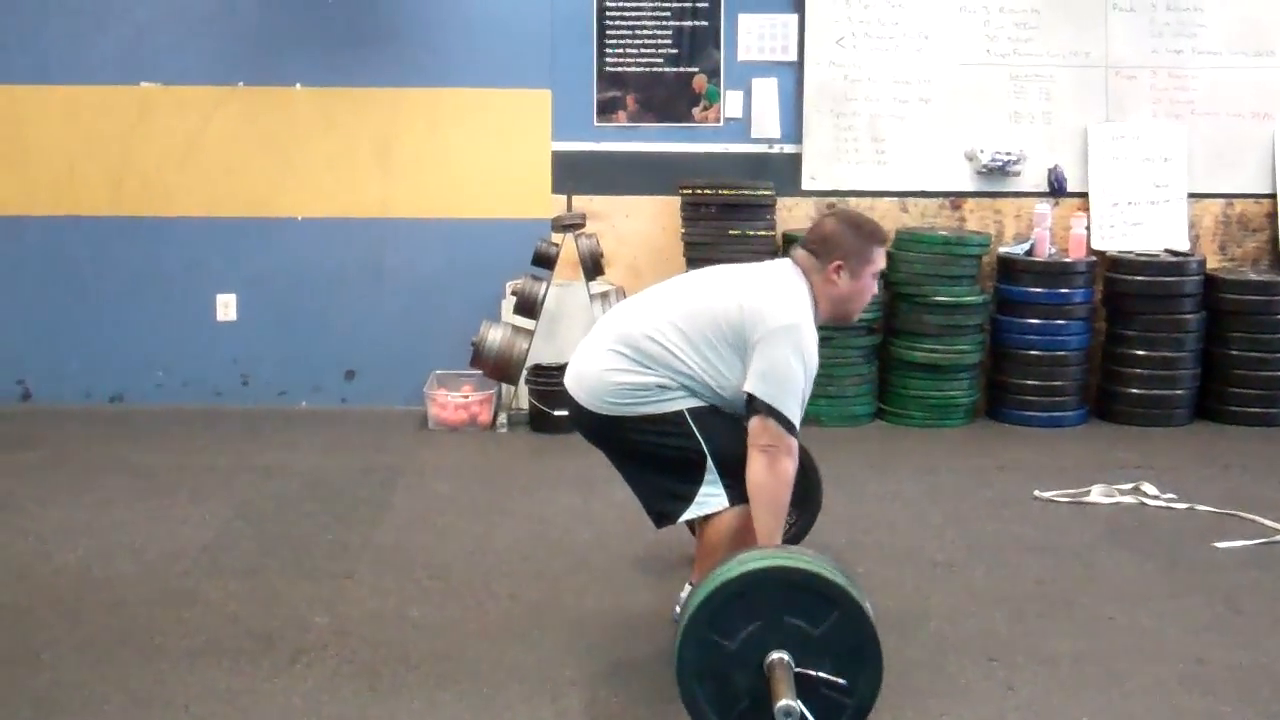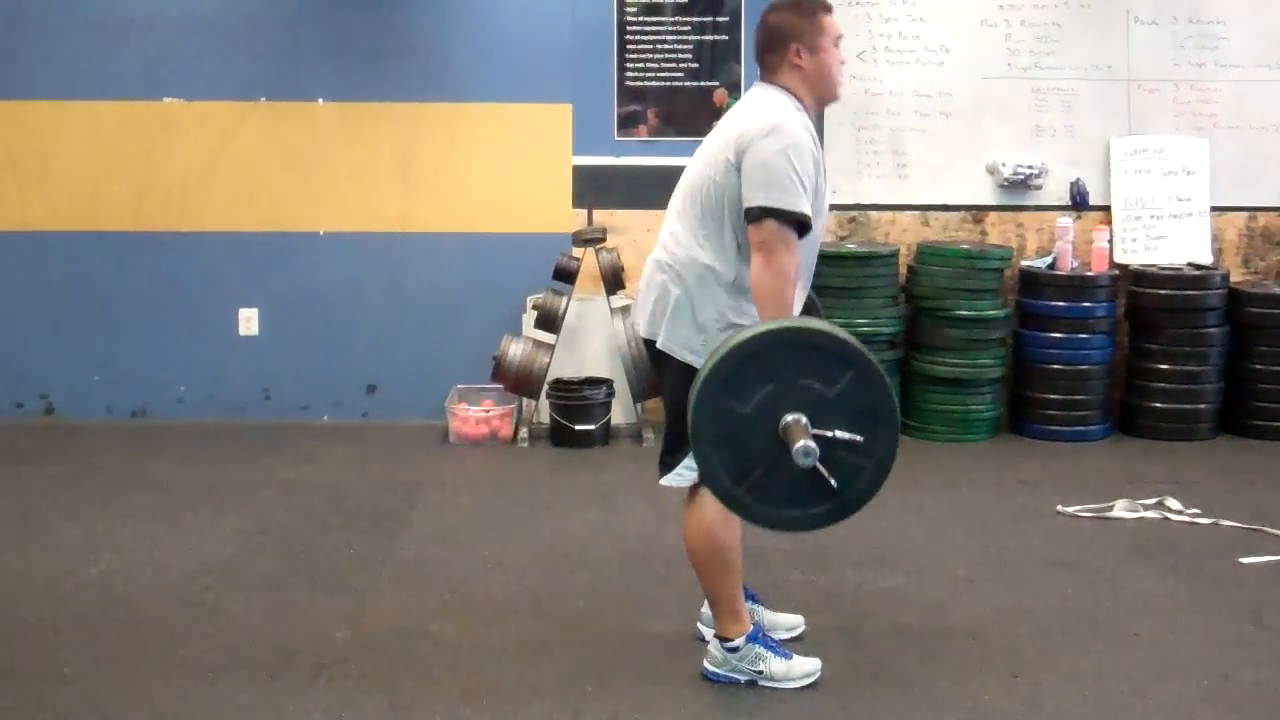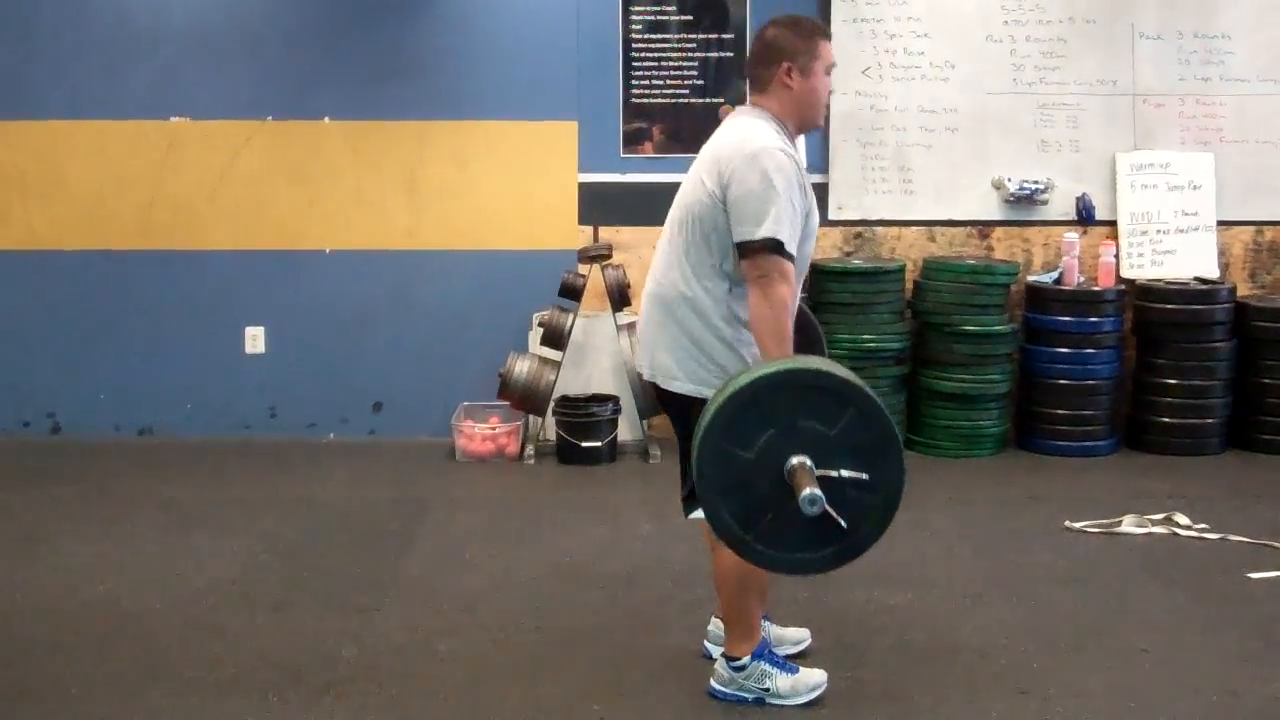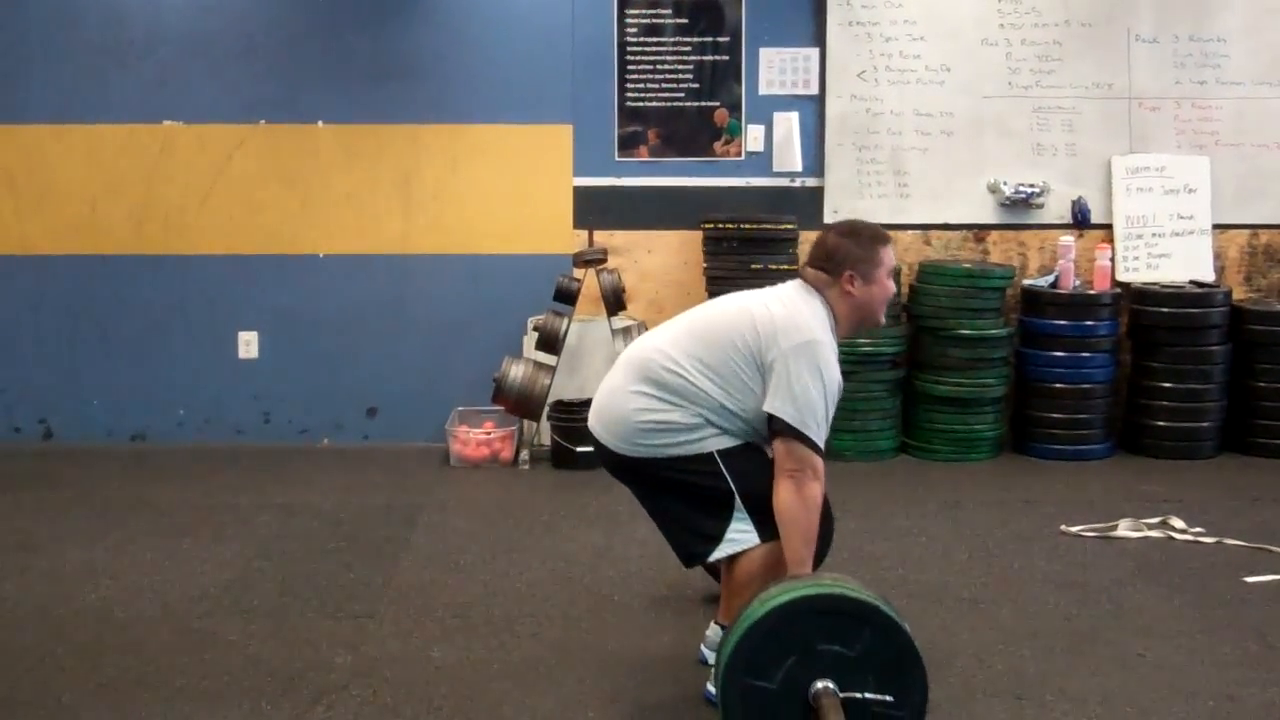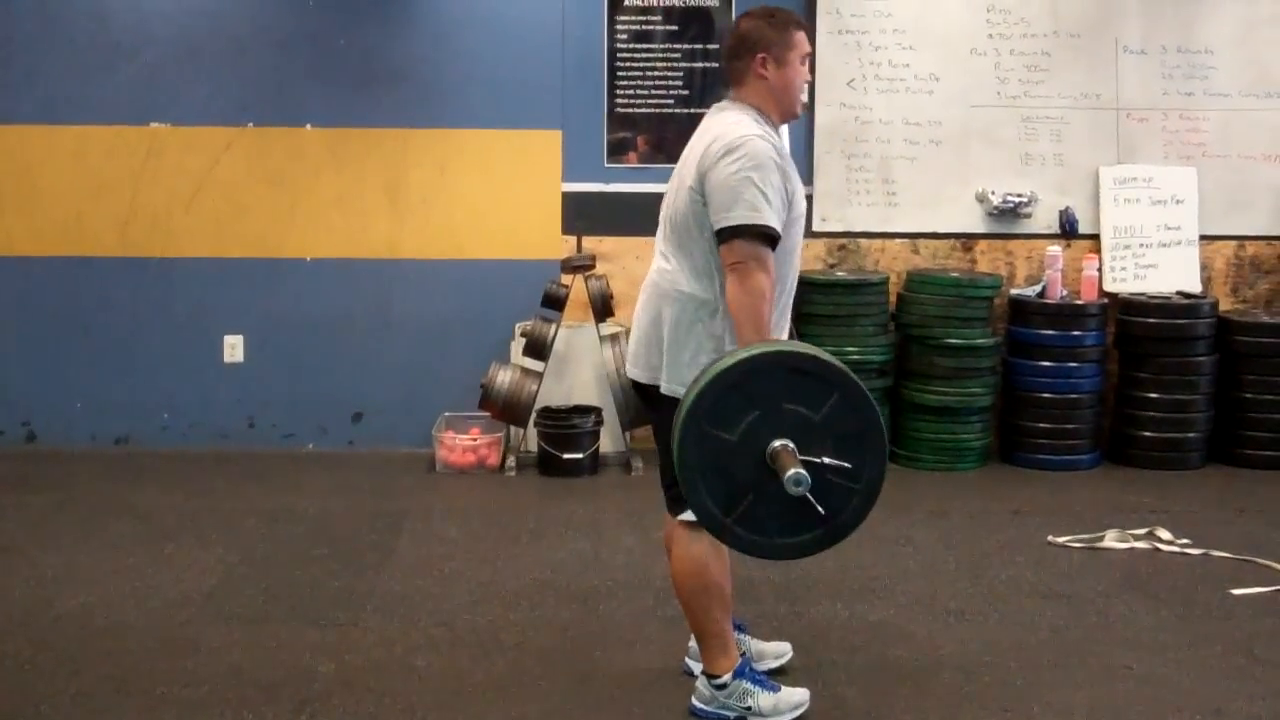
dt=0.7s
person 1, frame 1
left shoulder: (779, 288)
right shoulder: (790, 327)
right elbow: (772, 453)
left hip: (612, 375)
right hip: (623, 393)
left knee: (729, 469)
right knee: (740, 494)
person 1, frame 2
left shoulder: (769, 114)
right shoulder: (783, 130)
right elbow: (773, 251)
left hip: (700, 312)
right hip: (701, 321)
left ankle: (729, 604)
right ankle: (733, 644)
person 1, frame 3
left shoulder: (752, 136)
right shoulder: (764, 153)
right elbow: (768, 280)
left hip: (696, 341)
right hip: (709, 354)
left ankle: (735, 623)
right ankle: (742, 664)
person 1, frame 4
left shoulder: (793, 310)
right shoulder: (808, 341)
right elbow: (799, 475)
left hip: (637, 412)
right hip: (650, 428)
left knee: (772, 504)
right knee: (775, 521)
left ankle: (728, 631)
person 1, frame 5
left shoulder: (727, 131)
right shoulder: (747, 144)
right elbow: (746, 267)
left hip: (689, 347)
right hip: (697, 356)
right knee: (700, 513)
left ankle: (717, 637)
